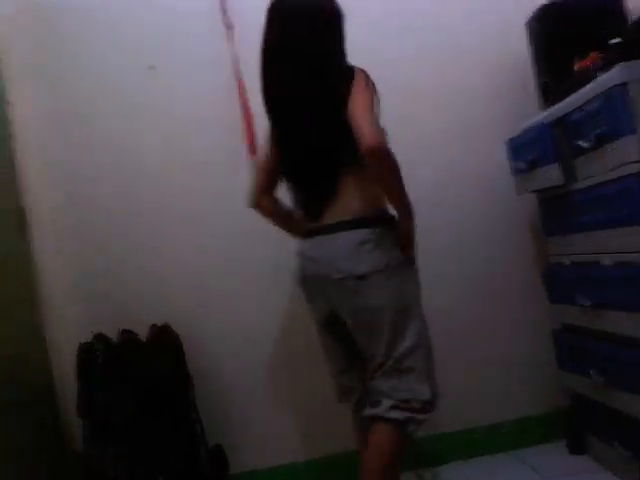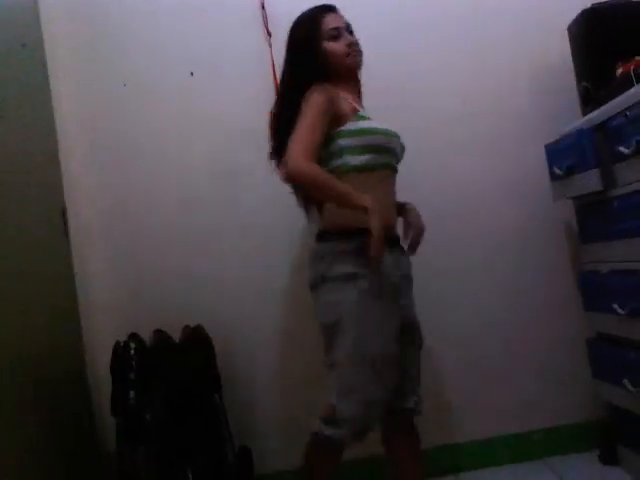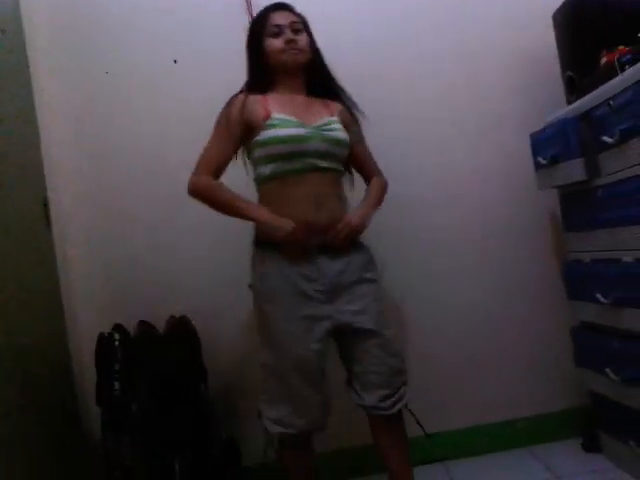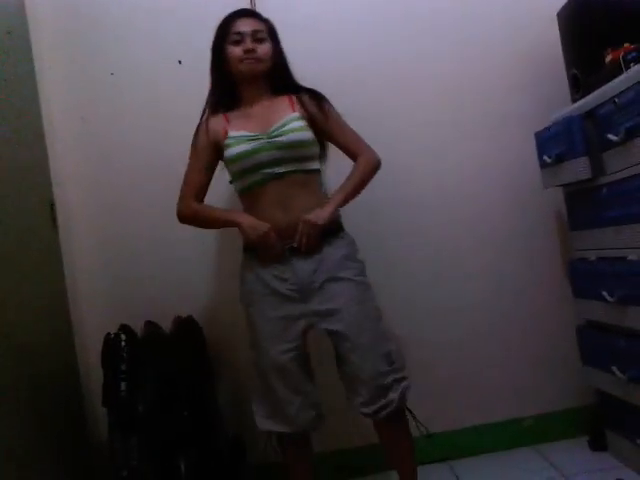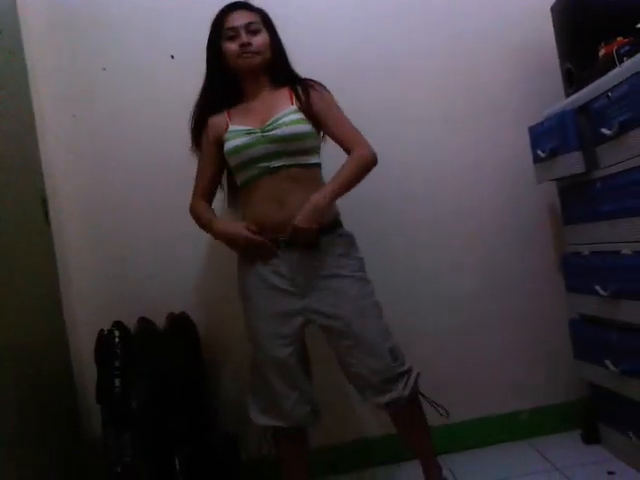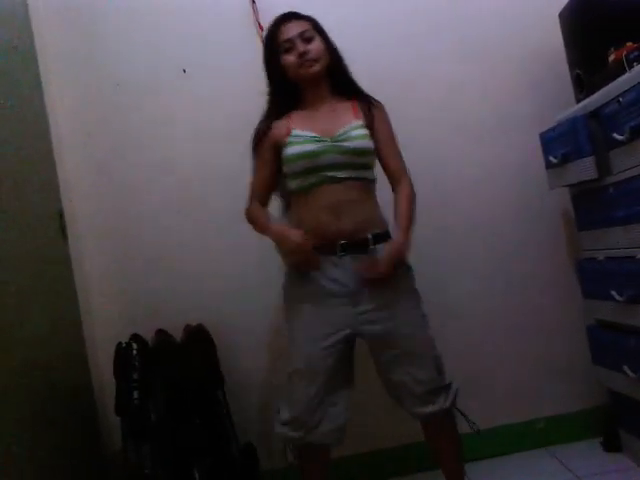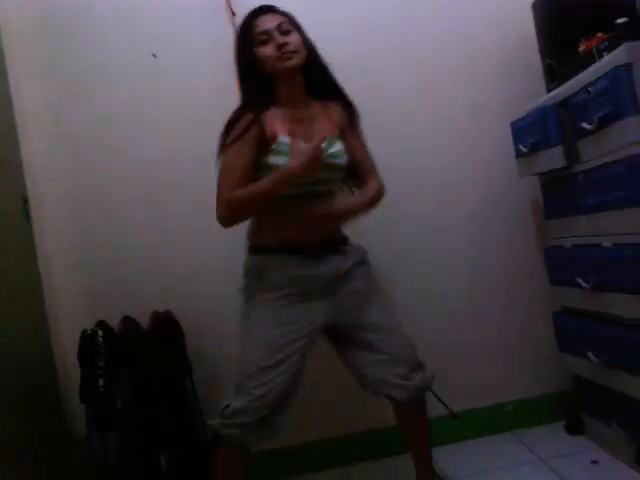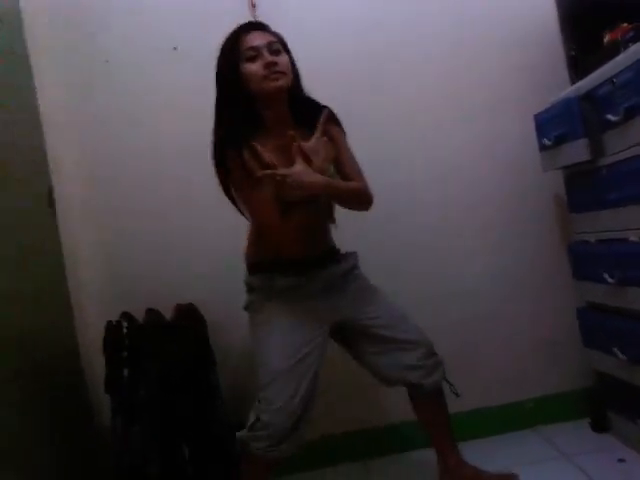
dt=0.3s
person 1, frame 1
left shoulder: (287, 106)
right shoulder: (350, 78)
left elbow: (261, 197)
right elbow: (370, 144)
right wrist: (404, 209)
left hip: (317, 257)
right hip: (367, 248)
left knee: (366, 392)
right knee: (406, 390)
person 1, frame 2
left shoulder: (348, 104)
right shoulder: (321, 95)
right elbow: (295, 166)
left wrist: (403, 207)
right wrist: (368, 207)
left hip: (377, 256)
right hip: (349, 261)
left knee: (399, 396)
right knee: (357, 402)
person 1, frame 3
left shoulder: (338, 108)
right shoulder: (248, 106)
left elbow: (374, 176)
right elbow: (200, 182)
left wrist: (365, 210)
right wrist: (265, 217)
left hip: (350, 261)
right hip: (283, 267)
left knee: (383, 380)
right knee: (295, 399)
person 1, frame 4
left shoulder: (305, 103)
right shoulder: (216, 126)
left elbow: (368, 158)
right elbow: (187, 206)
left wrist: (330, 207)
right wrist: (240, 219)
left hip: (330, 257)
right hip: (266, 272)
left knee: (378, 377)
right knee: (285, 398)
person 1, frame 5
left shoulder: (307, 93)
right shoulder: (218, 123)
left elbow: (363, 153)
right elbow: (199, 200)
left wrist: (320, 201)
right wrist: (222, 228)
left hip: (328, 251)
right hip: (264, 266)
left knee: (382, 368)
right knee: (280, 392)
person 1, frame 6
left shoulder: (367, 109)
right shoulder: (277, 128)
left elbow: (403, 184)
right elbow: (254, 203)
left wrist: (400, 241)
right wrist: (277, 231)
left hip: (376, 262)
right hip: (314, 273)
left knee: (424, 383)
right knee: (308, 401)
person 1, frame 7
left shoulder: (336, 110)
right shoulder: (249, 124)
left elbow: (373, 181)
right elbow: (226, 210)
left wrist: (356, 203)
right wrist: (290, 170)
left hip: (341, 264)
right hip: (277, 275)
left knee: (403, 374)
right knee: (253, 403)
person 1, frame 8
left shoulder: (320, 122)
right shoulder: (243, 150)
left elbow: (364, 197)
right elbow: (284, 239)
left wrist: (320, 184)
right wrist: (315, 176)
left hip: (337, 273)
right hip: (281, 291)
left knee: (419, 358)
right knee: (278, 413)
